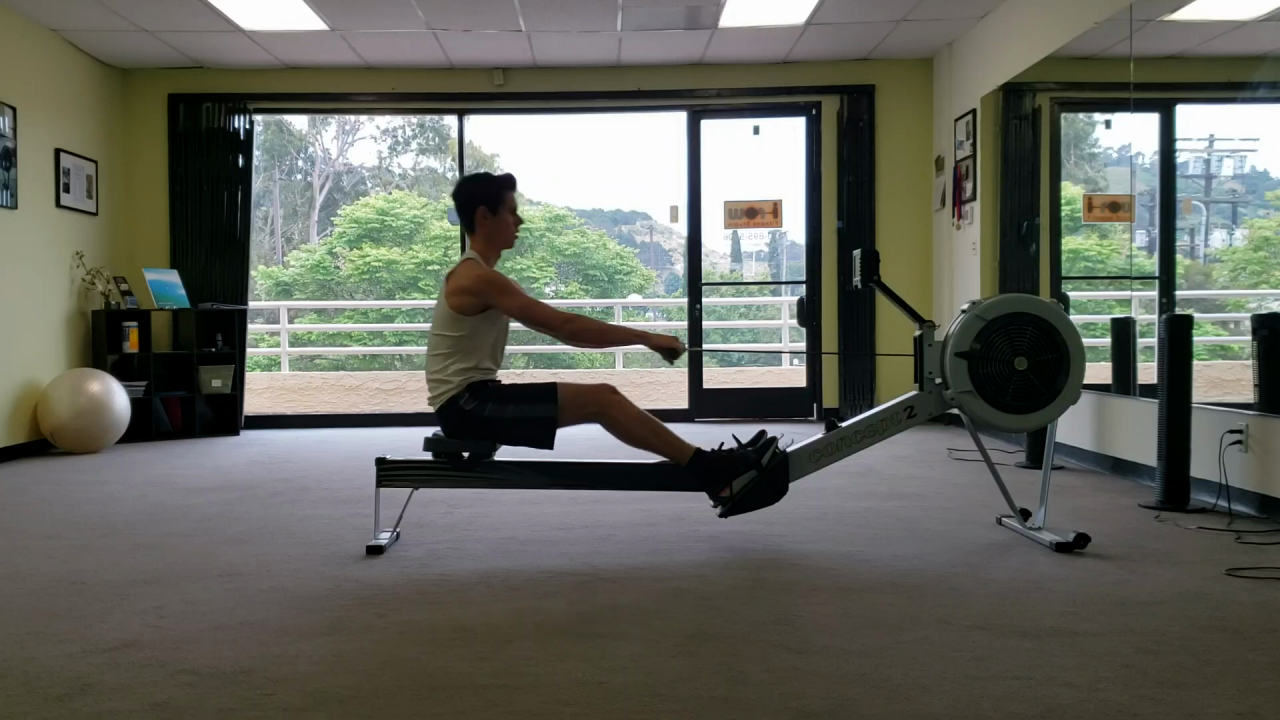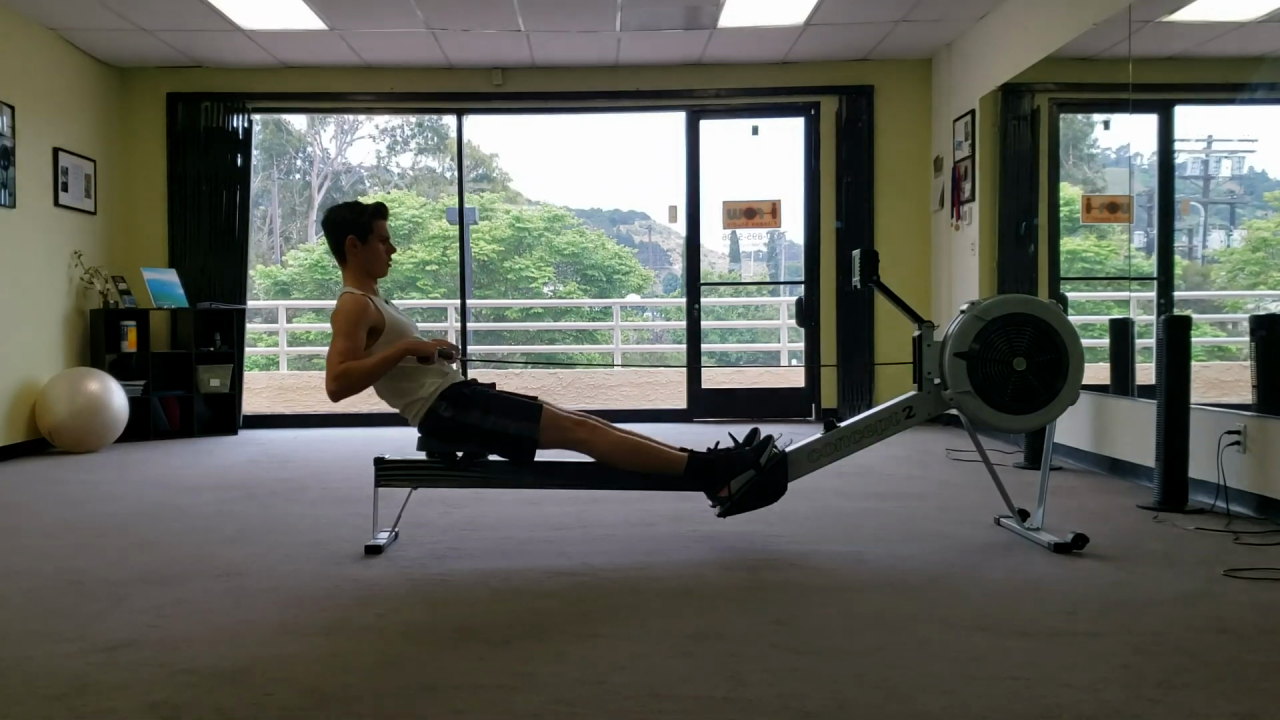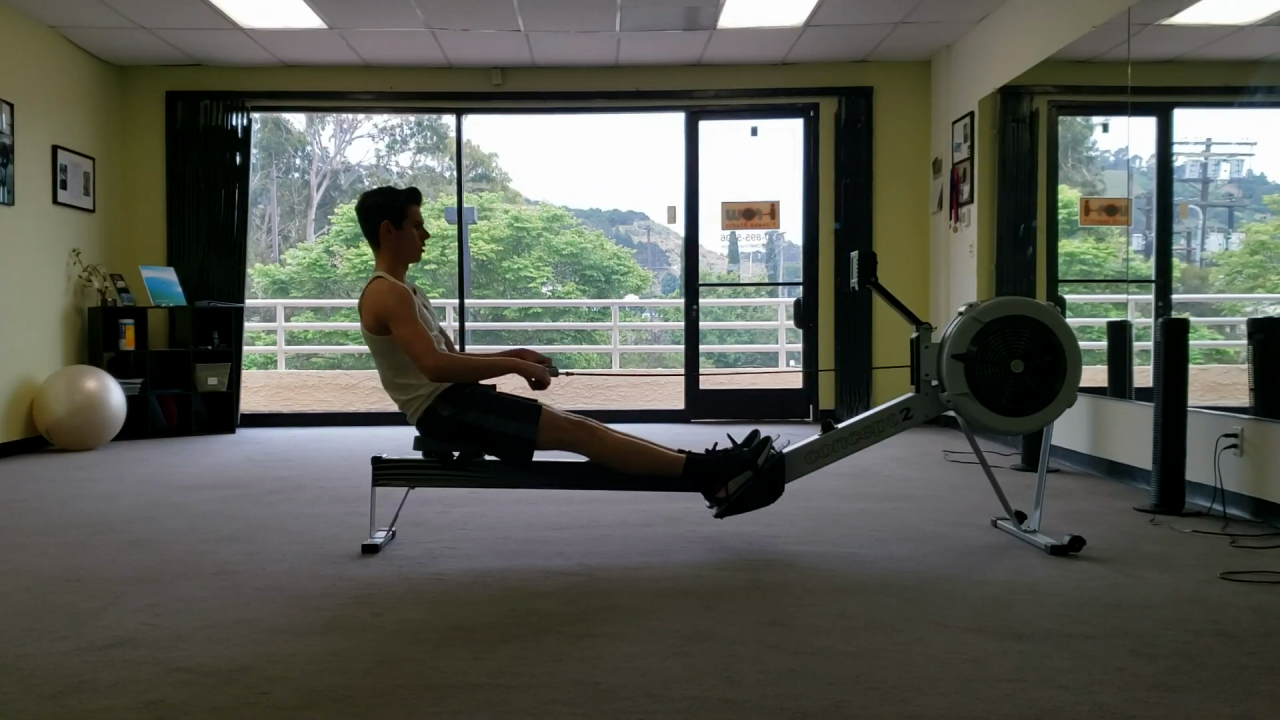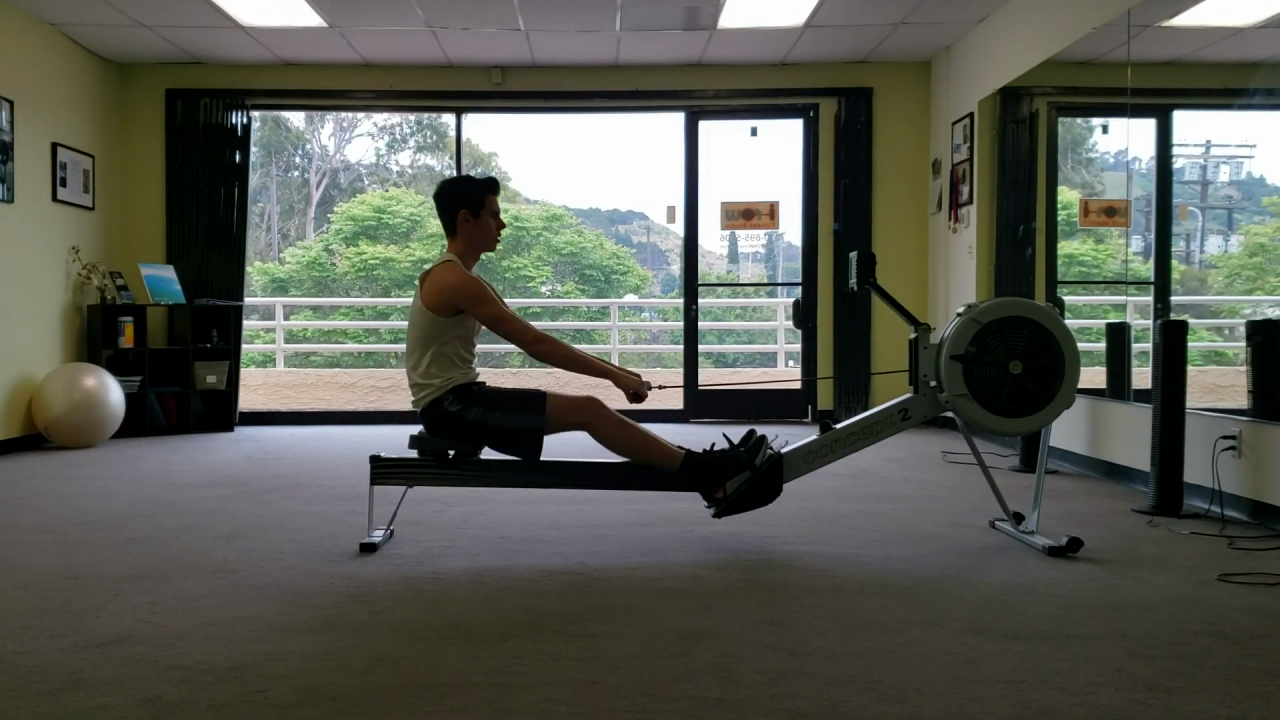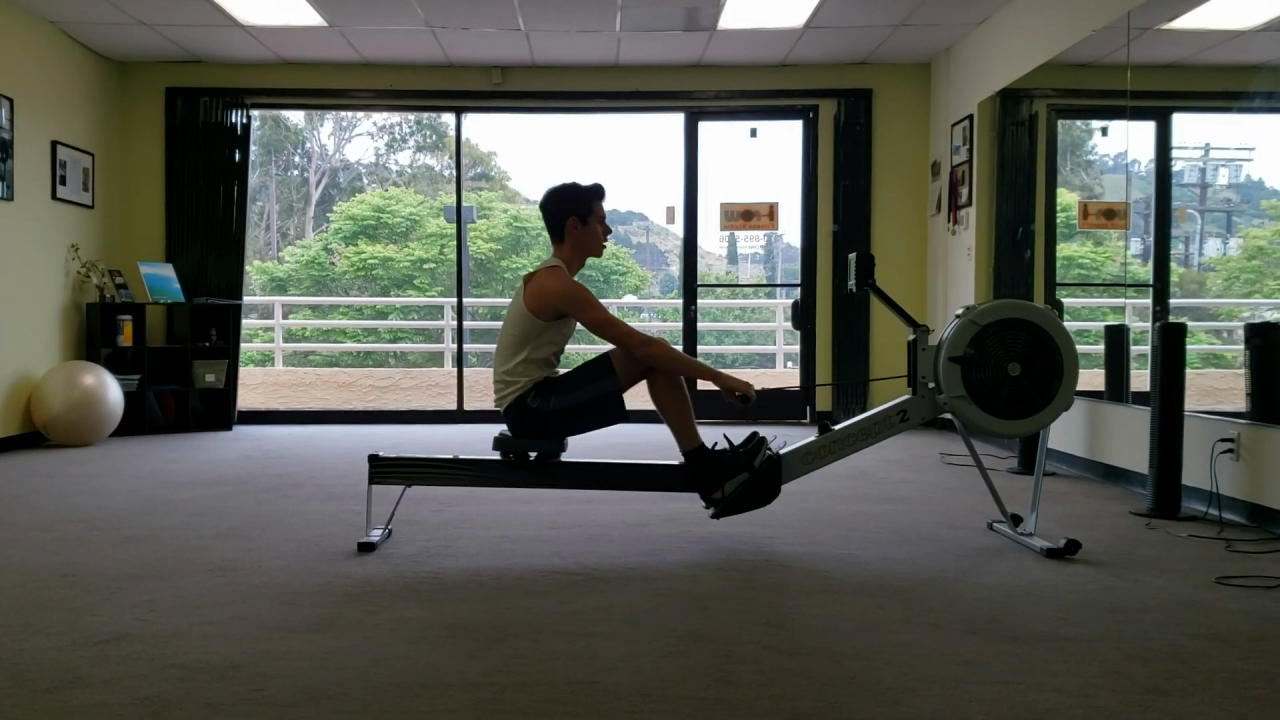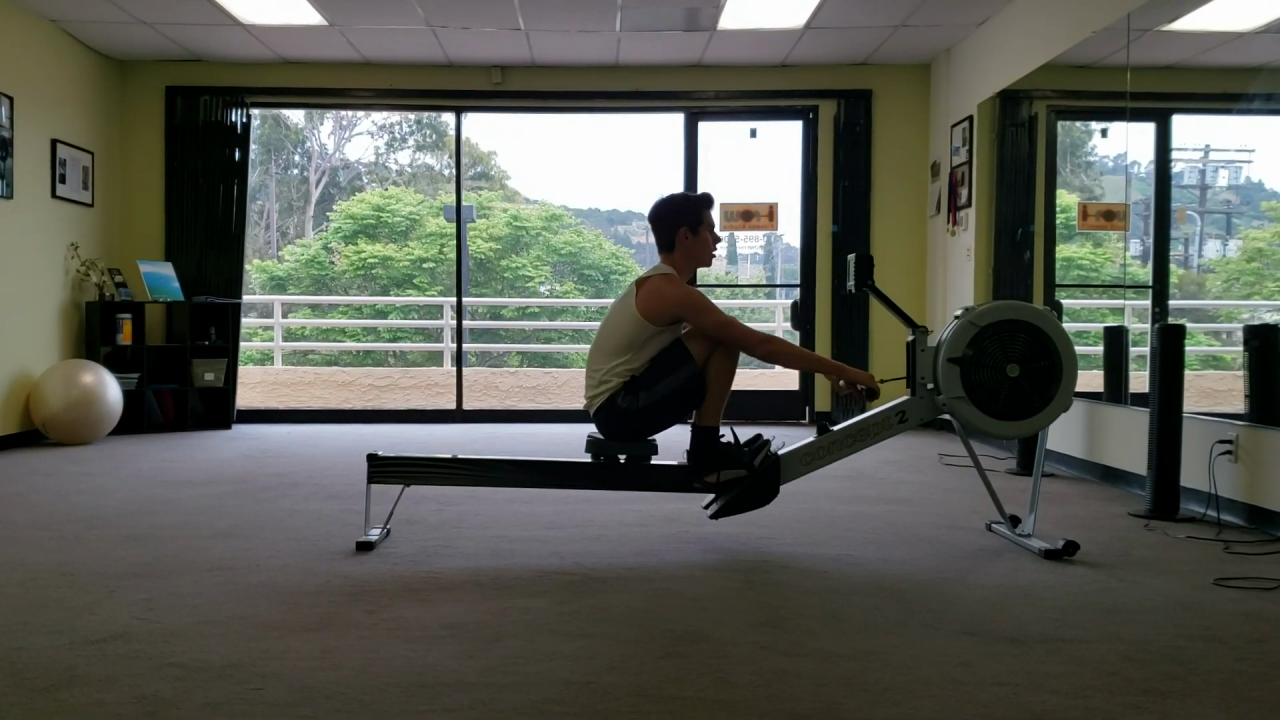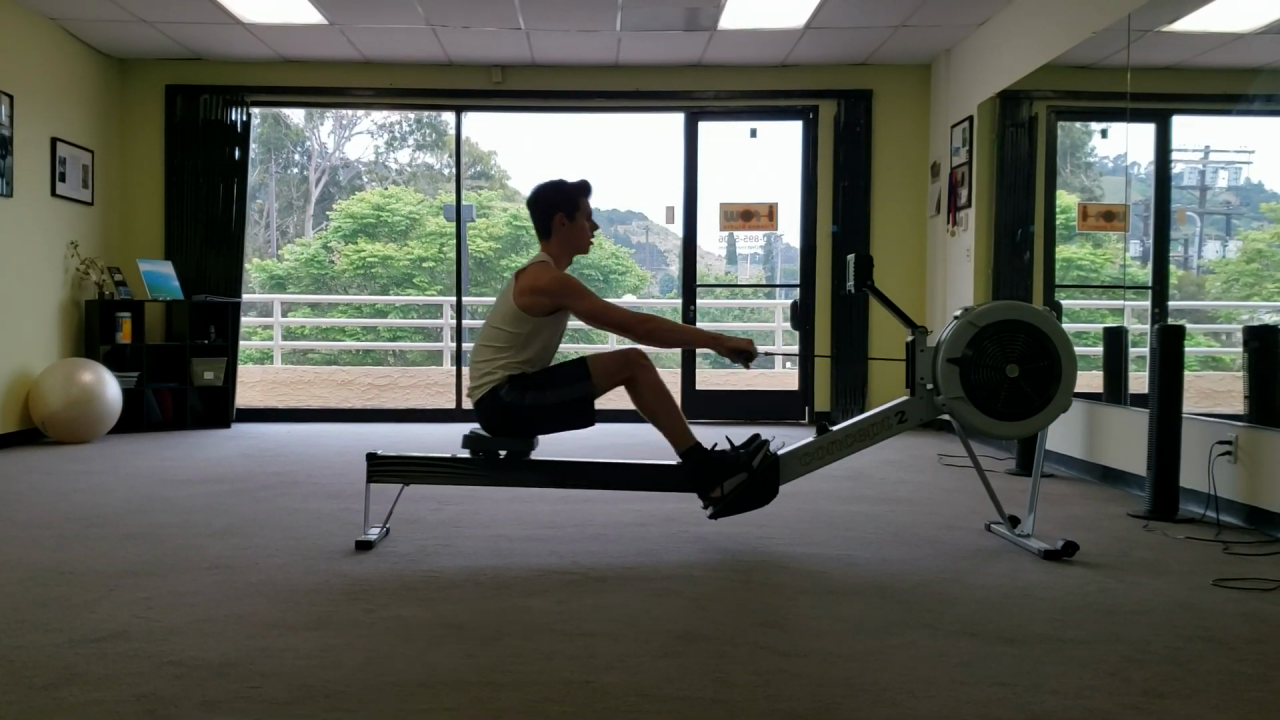
dt=0.5s
person 1, frame 1
left shoulder: (480, 273)
right shoulder: (476, 276)
left elbow: (560, 325)
right elbow: (564, 326)
left wrist: (640, 336)
right wrist: (648, 338)
left hip: (476, 400)
right hip: (466, 406)
left knee: (602, 401)
right knee: (603, 398)
left ankle: (708, 467)
right ankle: (710, 470)
person 1, frame 2
left shoulder: (372, 301)
right shoulder: (354, 307)
right elbow: (338, 384)
left wrist: (430, 351)
right wrist: (407, 346)
left hip: (457, 396)
right hip: (445, 410)
left knee: (582, 421)
right knee: (576, 431)
left ankle: (705, 464)
right ankle: (707, 472)
person 1, frame 3
left shoulder: (404, 290)
right shoulder: (387, 293)
right elbow: (435, 367)
left wrist: (510, 358)
right wrist: (513, 364)
left hip: (457, 400)
right hip: (443, 410)
left knee: (580, 426)
right knee: (576, 433)
left ankle: (702, 466)
right ankle: (706, 473)
person 1, frame 4
left shoulder: (458, 277)
right shoulder: (453, 280)
left elbow: (533, 341)
right elbow: (536, 344)
left wrist: (612, 371)
right wrist: (617, 375)
left hip: (460, 401)
right hip: (449, 408)
left knee: (590, 408)
right knee: (588, 411)
left ankle: (701, 467)
right ankle: (704, 472)
person 1, frame 5
left shoulder: (551, 278)
right shoulder: (558, 285)
left elbow: (637, 346)
right elbow: (640, 345)
left wrist: (705, 374)
right wrist: (719, 378)
left hip: (534, 402)
right hip: (529, 409)
left knee: (656, 356)
right knee: (652, 354)
left ankle: (709, 467)
right ankle: (707, 468)
person 1, frame 6
left shoulder: (659, 284)
right shoulder: (672, 292)
left elbow: (751, 343)
right elbow: (761, 345)
right wrist: (841, 370)
left hip: (622, 404)
right hip: (621, 410)
left knee: (728, 336)
right knee: (725, 337)
left ankle: (707, 451)
right ankle: (706, 450)
person 1, frame 7
left shoulder: (542, 274)
right shoulder: (548, 280)
left elbow: (631, 326)
right elbow: (638, 326)
left wrist: (712, 341)
right wrist: (718, 340)
left hip: (507, 398)
right hip: (502, 403)
left knee: (633, 363)
right knee: (634, 364)
left ankle: (705, 468)
right ankle: (704, 466)
